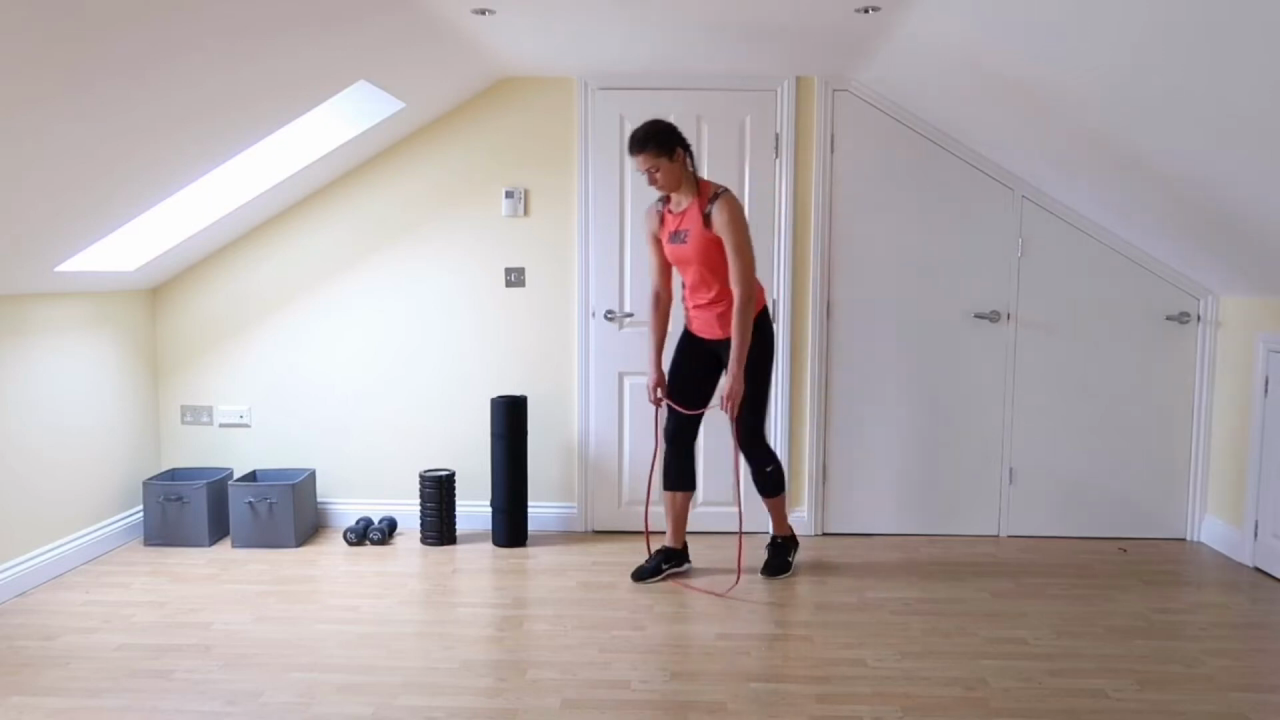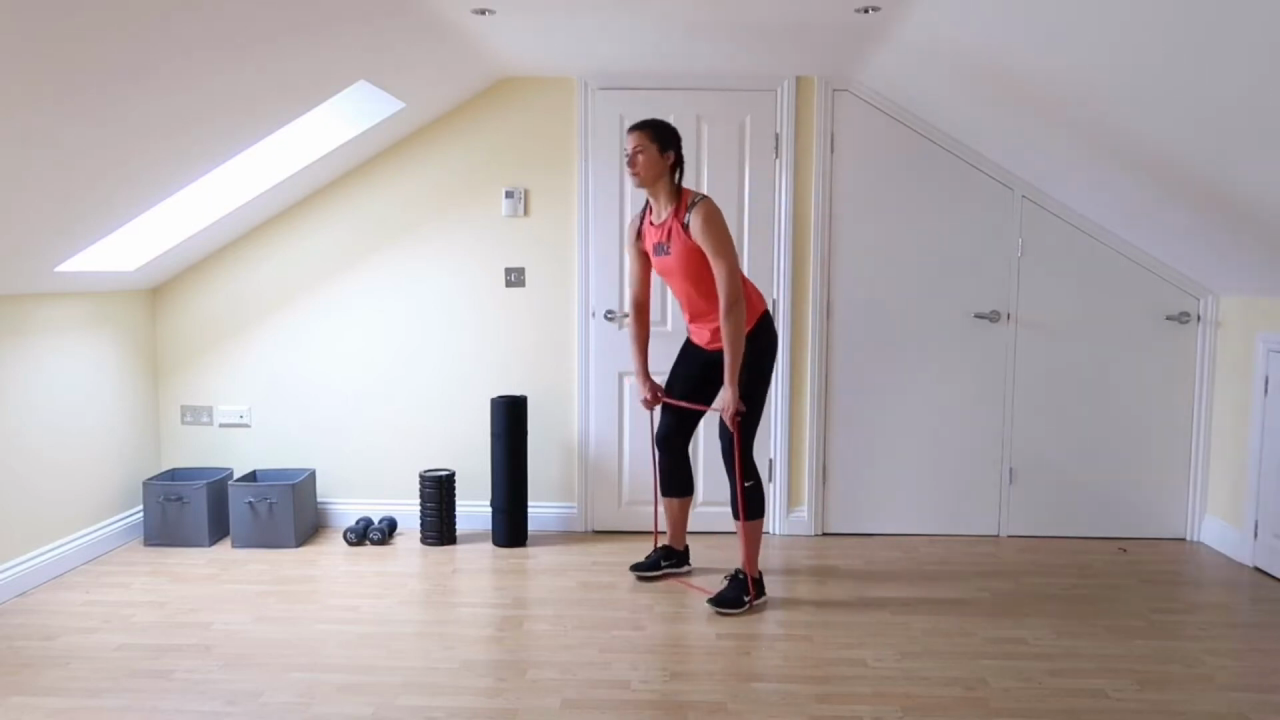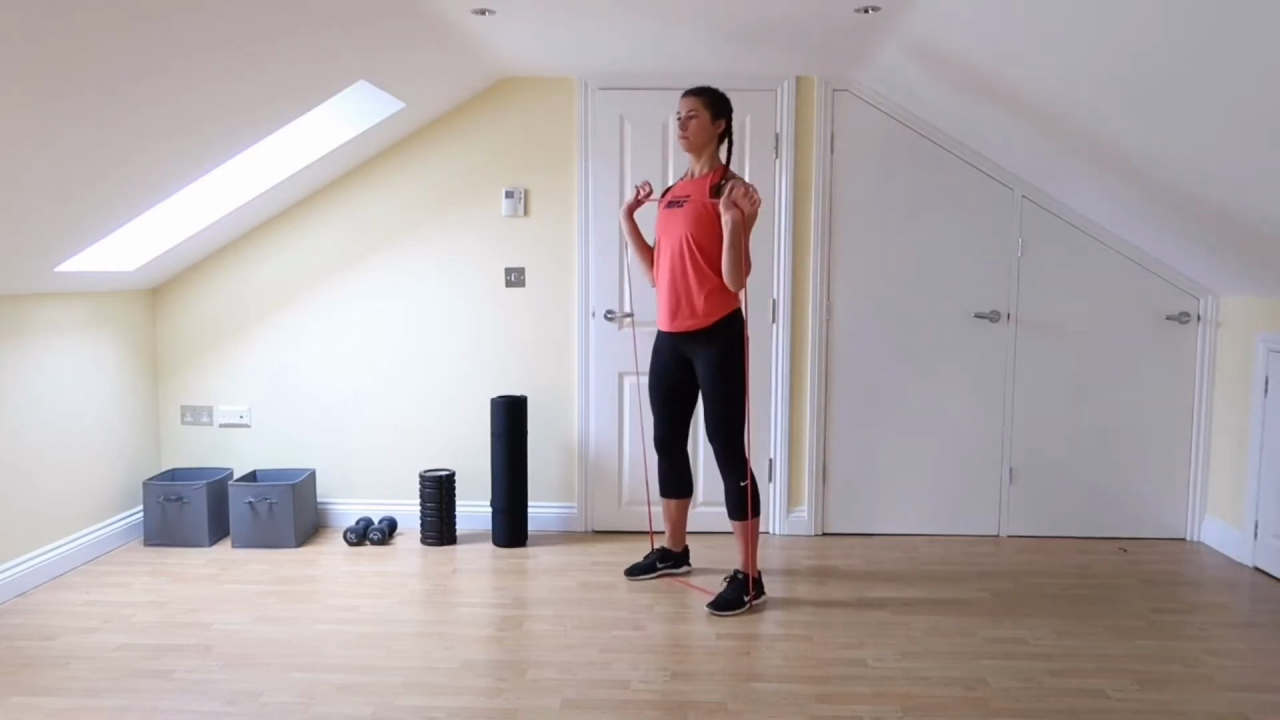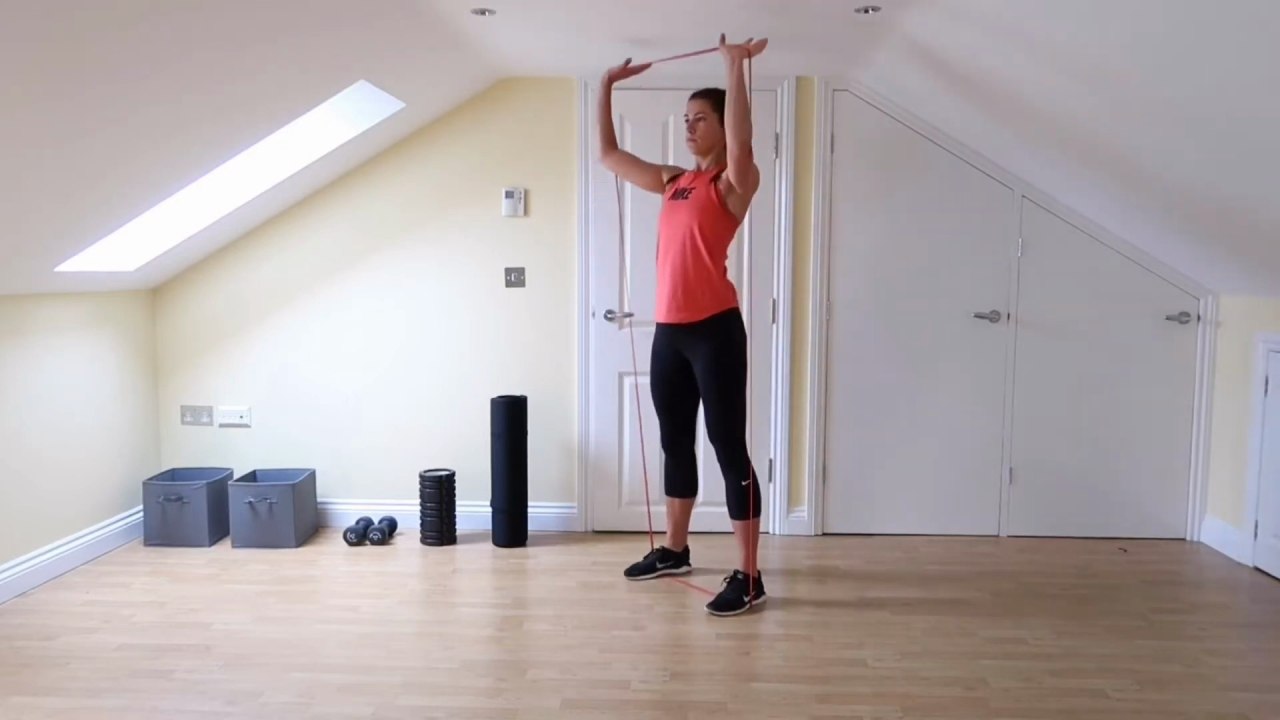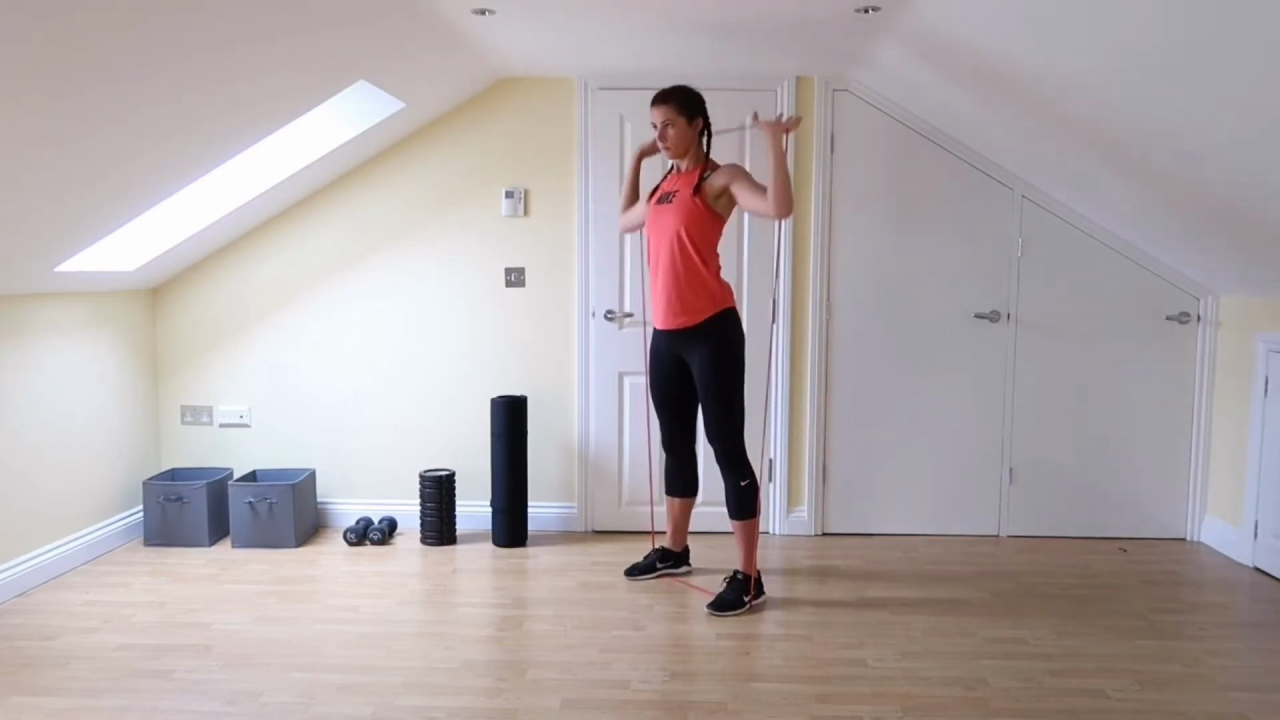
dt=1s
person 1, frame 1
left shoulder: (721, 207)
right shoulder: (657, 215)
left elbow: (744, 294)
right elbow: (660, 293)
left wrist: (736, 374)
right wrist: (655, 364)
left hip: (746, 329)
right hip: (697, 333)
left knee: (748, 436)
right knee: (677, 433)
left ankle: (783, 536)
right ankle: (674, 547)
person 1, frame 2
left shoulder: (700, 213)
right shoulder: (641, 225)
left elbow: (733, 299)
right elbow: (639, 304)
left wrist: (731, 386)
right wrist: (642, 375)
left hip: (749, 337)
right hip: (700, 341)
left knee: (734, 450)
right knee: (668, 437)
left ankle: (750, 577)
right ankle: (674, 549)
person 1, frame 3
left shoulder: (732, 190)
right shoulder: (672, 193)
left elbow: (735, 280)
left wrist: (734, 223)
right wrist: (627, 218)
left hip: (717, 335)
right hip: (670, 336)
left knee: (727, 450)
right knee: (668, 442)
left ankle: (748, 577)
right ankle: (673, 550)
person 1, frame 4
left shoulder: (735, 182)
right shoulder: (672, 180)
left elbow: (741, 145)
right elbow: (607, 154)
left wrist: (735, 67)
right wrist: (607, 87)
left hip: (715, 329)
right hip: (669, 330)
left knee: (728, 447)
right knee: (675, 442)
left ankle: (749, 577)
right ankle: (674, 549)
person 1, frame 5
left shoulder: (722, 178)
right shoulder: (663, 184)
left elbow: (779, 208)
right elbow: (625, 219)
left wrist: (775, 142)
right wrist: (638, 160)
left hip: (711, 331)
right hip: (666, 334)
left knee: (727, 448)
right knee: (675, 444)
left ankle: (748, 576)
right ankle: (674, 549)
